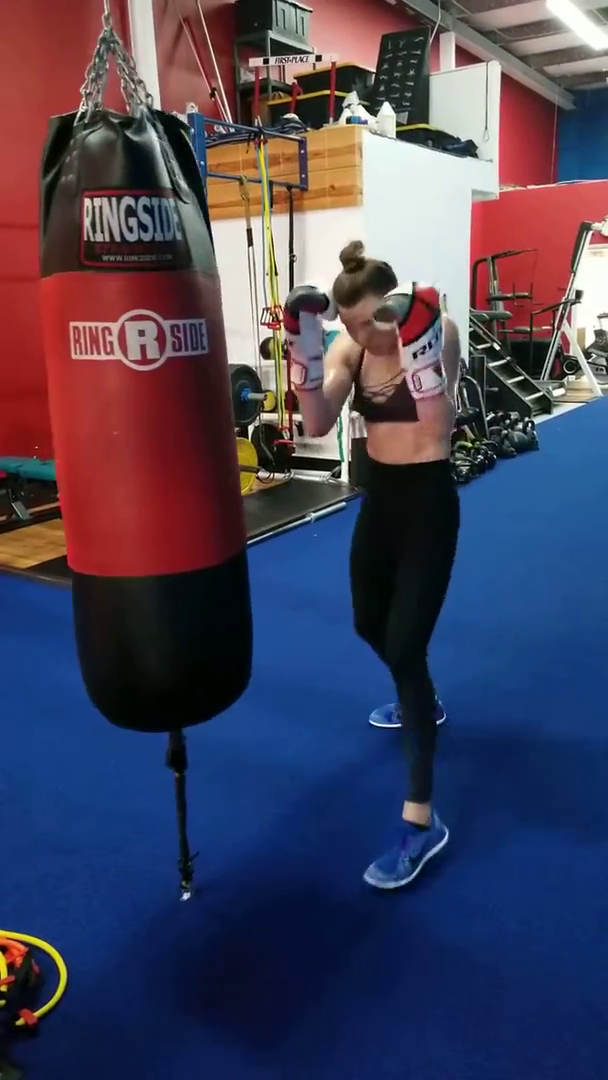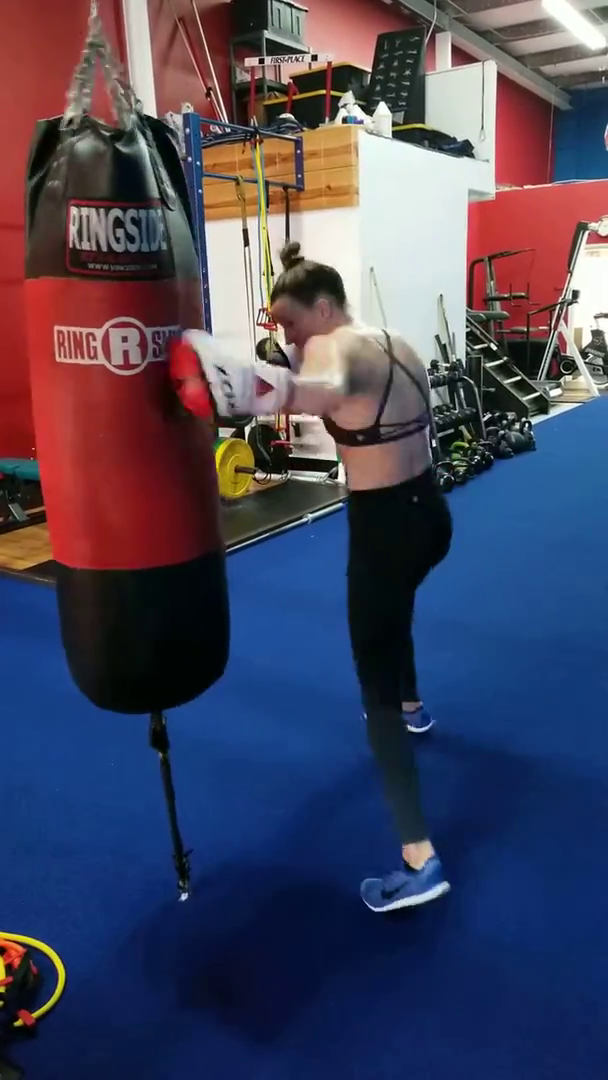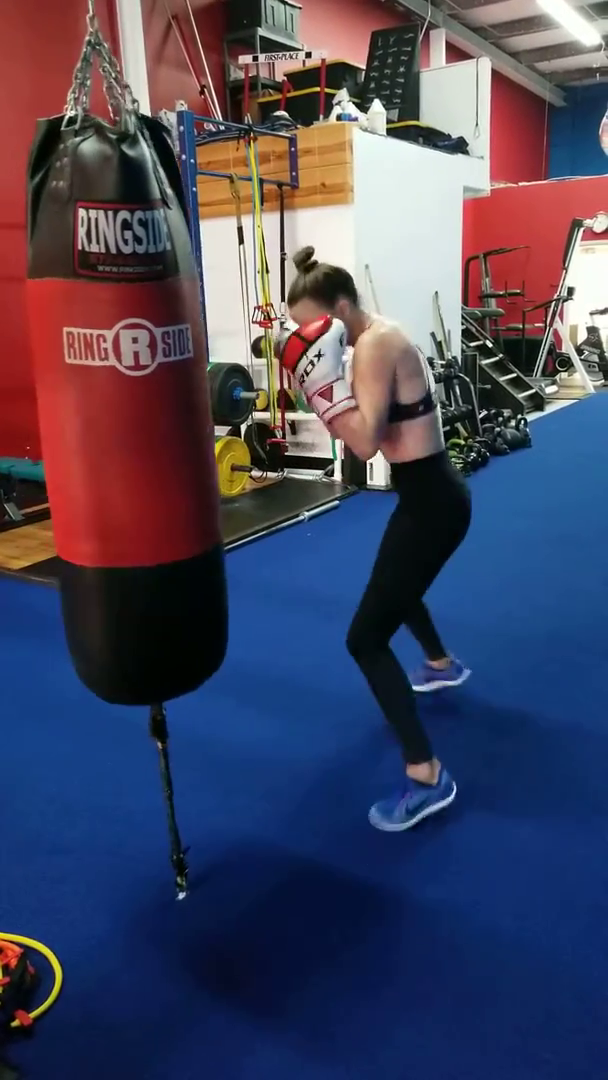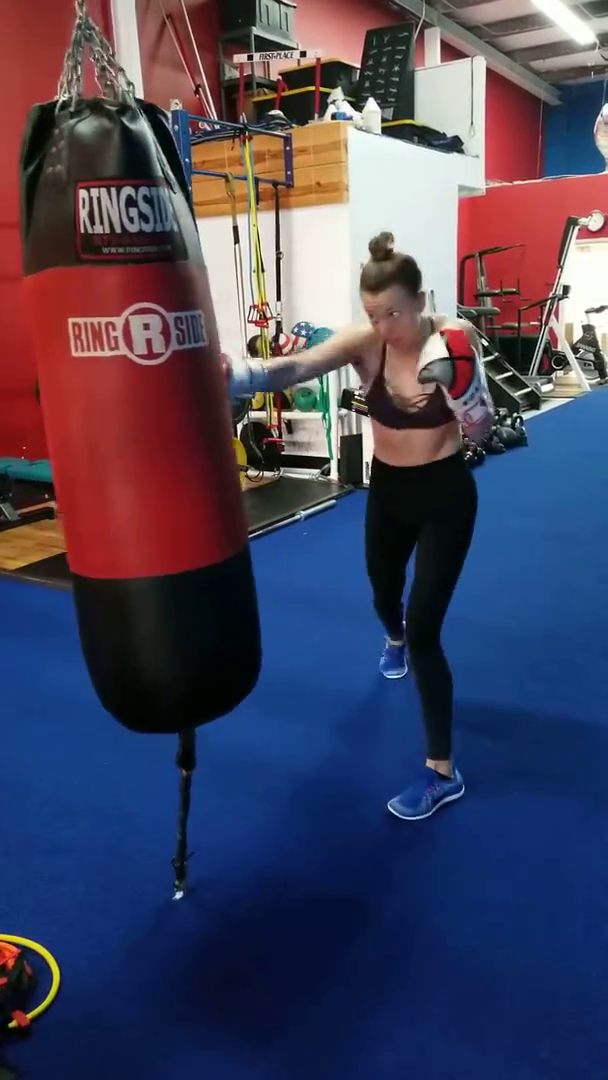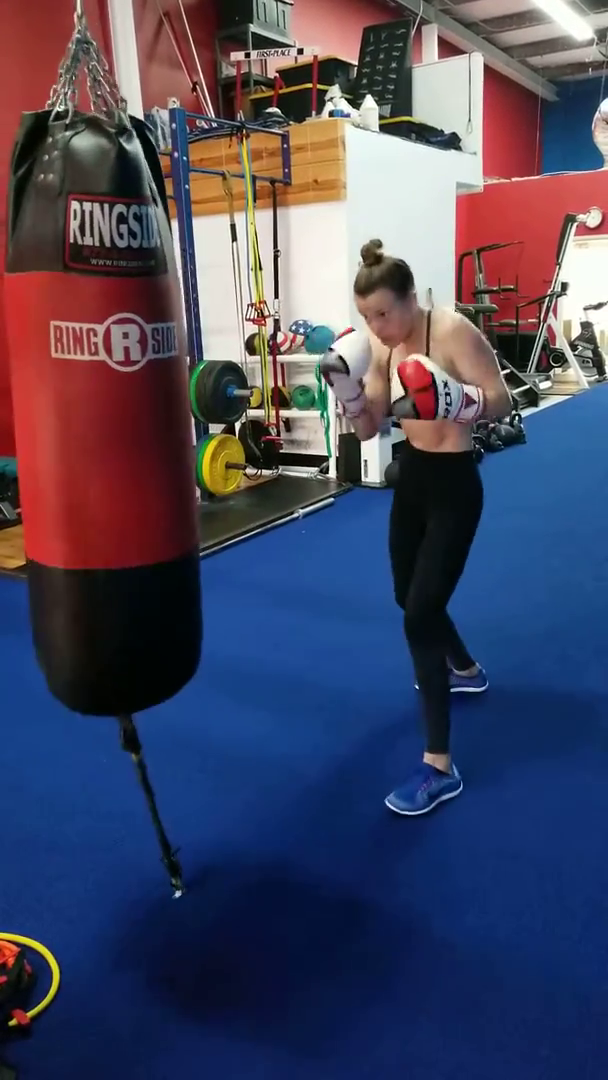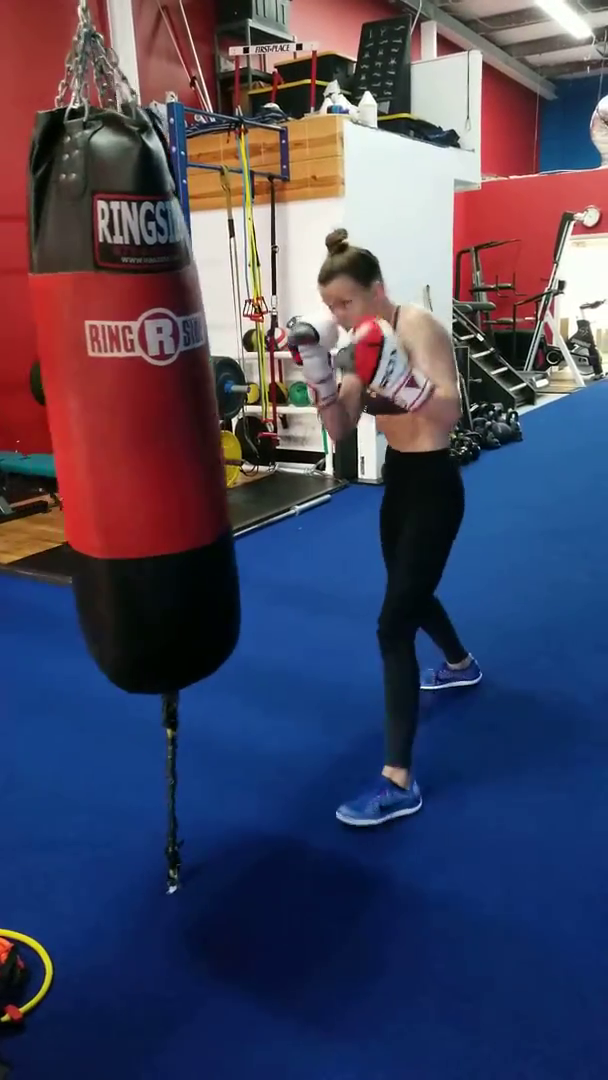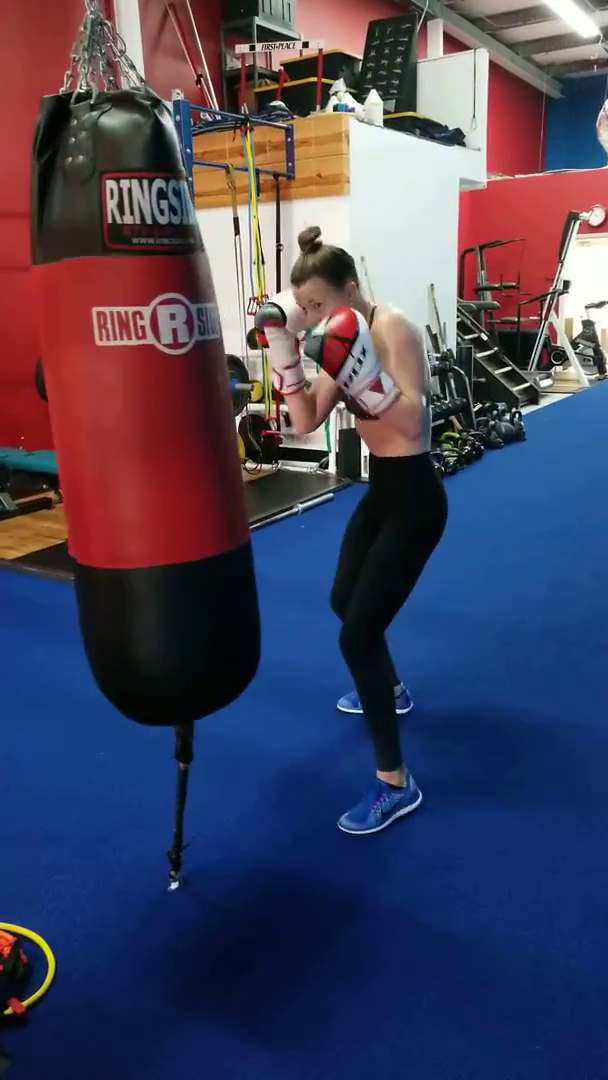
dt=0.4s
person 1, frame 1
left shoulder: (438, 331)
right shoulder: (347, 348)
left elbow: (439, 427)
right elbow: (316, 423)
left wrist: (418, 344)
right wrist: (304, 344)
left hip: (429, 503)
right hip: (377, 499)
left knee: (403, 647)
right knee: (370, 624)
left ankle: (422, 820)
right ankle: (422, 703)
person 1, frame 2
left shoulder: (341, 344)
right shoulder: (393, 345)
left elbow: (327, 386)
left wrist: (232, 377)
right wrist: (290, 379)
left hip: (385, 527)
right hip: (429, 513)
left knee: (374, 698)
right knee: (389, 611)
left ankle: (418, 861)
right ankle: (410, 705)
person 1, frame 3
left shoulder: (374, 346)
right shoulder: (377, 341)
left elbow: (363, 438)
right elbow: (374, 428)
left wrist: (323, 377)
right wrist: (318, 374)
left hip: (433, 505)
right hip: (431, 492)
left knee: (365, 640)
right knee: (391, 588)
left ankle: (426, 777)
right ankle: (443, 665)
person 1, frame 4
left shoulder: (456, 338)
right shoulder: (359, 343)
left elbow: (482, 431)
right elbow: (292, 368)
right wrist: (242, 374)
left hip: (444, 494)
right hip: (387, 489)
left knee: (423, 632)
right knee: (383, 600)
left ankle: (441, 771)
right ankle: (396, 640)
person 1, frame 5
left shoulder: (452, 329)
right shoulder: (381, 348)
left elbow: (500, 401)
right elbow: (368, 426)
left wrist: (445, 396)
right wrist: (345, 387)
left hip: (453, 484)
right hip: (410, 477)
left knee: (419, 616)
right knee: (411, 599)
left ankle: (439, 769)
right ankle: (467, 671)
person 1, frame 6
left shoulder: (419, 325)
right shoulder: (360, 342)
left elbow: (449, 413)
right elbow: (339, 429)
left wrist: (390, 372)
right wrist: (319, 371)
left hip: (432, 487)
right hip: (400, 482)
left knee: (392, 627)
right knee: (409, 593)
left ankle: (398, 782)
right ankle: (461, 665)
person 1, frame 7
left shoulder: (390, 328)
right shoulder: (339, 340)
left elbow: (410, 425)
right elbow: (307, 421)
left wrist: (356, 366)
right wrist: (285, 353)
left hip: (415, 495)
right hip: (380, 488)
left knee: (357, 631)
right knee: (344, 601)
left ankle: (395, 783)
right ankle: (389, 690)
